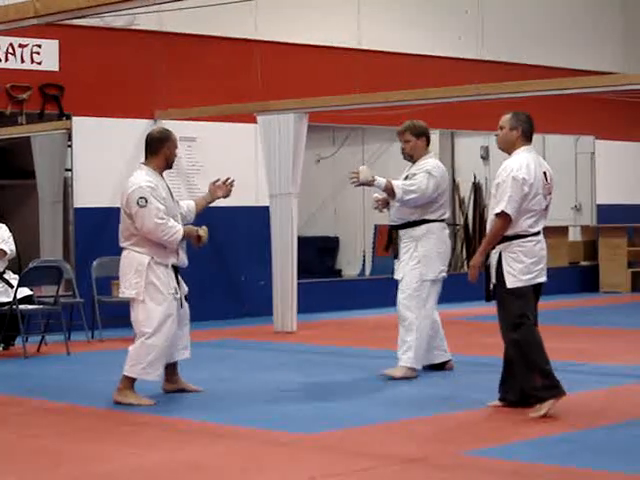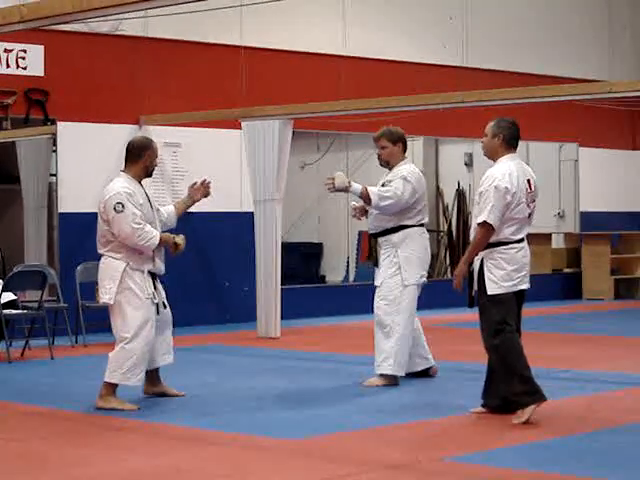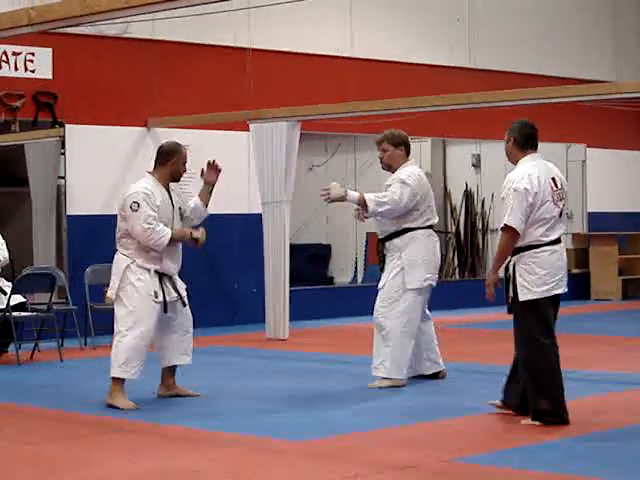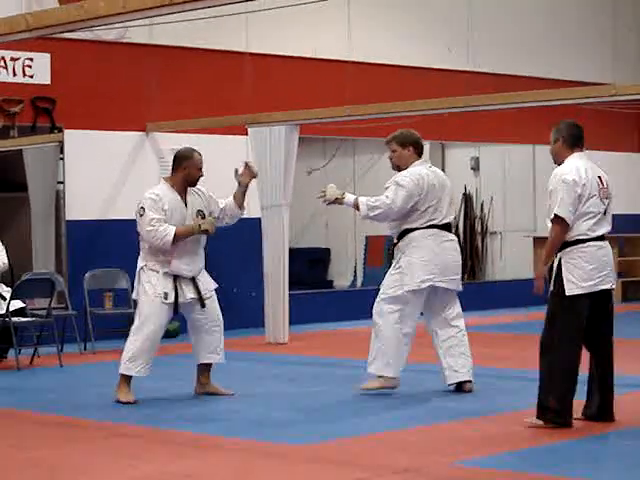
dt=0.7s
person 1, frame 1
left shoulder: (515, 166)
right shoulder: (539, 164)
left elbow: (504, 218)
left wrist: (480, 254)
left hip: (514, 254)
right hip: (530, 249)
left knee: (518, 327)
right knee: (519, 325)
left ankle: (545, 389)
right ankle: (516, 393)
person 1, frame 2
left shoulder: (498, 175)
right shoulder: (526, 173)
left elbow: (486, 226)
left wrist: (464, 262)
left hip: (497, 261)
right hip: (515, 257)
left knee: (499, 334)
right knee: (504, 332)
left ankle: (526, 396)
right ankle: (499, 399)
person 1, frame 3
left shoulder: (519, 178)
right shoulder: (553, 172)
left elbow: (511, 231)
left wrist: (494, 270)
left hip: (532, 265)
right hip: (553, 258)
left knee: (536, 341)
right knee: (530, 336)
left ankle: (550, 411)
right ankle: (517, 399)
person 1, frame 4
left shoulder: (566, 172)
right shoulder: (598, 173)
left elbow: (561, 223)
left wrist: (544, 263)
left hip: (577, 262)
right hip: (602, 259)
left knee: (559, 340)
right knee: (599, 340)
left ankle: (554, 413)
right ankle: (600, 408)
person 2, frame 1
left shoulder: (155, 182)
right shoulder: (143, 185)
left elbow: (178, 212)
right elbow: (156, 228)
left wrist: (211, 197)
right wrist: (190, 233)
left hip: (161, 266)
right hip: (148, 267)
left knee: (176, 319)
right knee: (156, 329)
left ankle: (172, 379)
right ankle: (125, 389)
person 2, frame 2
left shoulder: (135, 189)
right shoulder: (120, 191)
left elbow: (159, 218)
right elbow: (133, 234)
left wrist: (189, 200)
right wrist: (168, 240)
left hip: (142, 273)
right hip: (126, 275)
left knee: (159, 323)
right knee: (135, 334)
left ankle: (153, 383)
right ankle: (107, 395)
person 2, frame 3
left shoulder: (171, 192)
right shoulder: (141, 192)
left elbow: (192, 214)
right elbow: (148, 233)
left wrist: (208, 186)
right wrist: (187, 236)
left hip: (163, 274)
right hip: (137, 272)
left knee: (179, 323)
right knee: (136, 330)
left ankle: (168, 384)
right ankle: (116, 390)
person 2, frame 4
left shoulder: (199, 195)
right shoulder: (153, 198)
left elbow: (228, 214)
right elbow: (156, 235)
left wrist: (243, 187)
right wrist: (196, 228)
left hip: (193, 275)
right hip: (158, 276)
left knee: (210, 322)
right knee: (148, 329)
left ankle: (203, 382)
right ankle: (124, 383)
person 3, frame 1
left shoulder: (432, 169)
right shoulder: (413, 169)
left elbow: (411, 193)
left wrist: (375, 181)
right wrist: (386, 201)
left hip: (425, 241)
right hip: (413, 241)
left knee: (411, 301)
right knee: (422, 302)
left ankle: (408, 363)
right ankle: (439, 358)
person 3, frame 2
left shoulder: (407, 175)
right shoulder: (392, 175)
left elbow: (388, 199)
left wrist: (351, 187)
right wrist: (365, 209)
left hip: (404, 247)
right hip: (394, 248)
left knee: (390, 307)
right knee: (402, 308)
left ankle: (388, 370)
right ankle: (422, 364)
person 3, frame 3
left shoulder: (409, 177)
right shoulder: (404, 177)
left elbow: (389, 204)
right elbow: (397, 210)
left wrist: (349, 196)
right wrist: (369, 210)
left hip: (411, 251)
right hip: (411, 251)
left knee: (390, 310)
right knee: (414, 313)
left ankle: (391, 373)
right ankle: (431, 366)
person 3, frame 4
left shoulder: (408, 179)
right shoulder: (439, 176)
left elbow: (385, 208)
left wrist: (344, 198)
left hip: (421, 251)
right hip: (445, 248)
left knee: (390, 311)
right knee: (448, 317)
left ankle: (384, 374)
right ankle: (462, 376)
